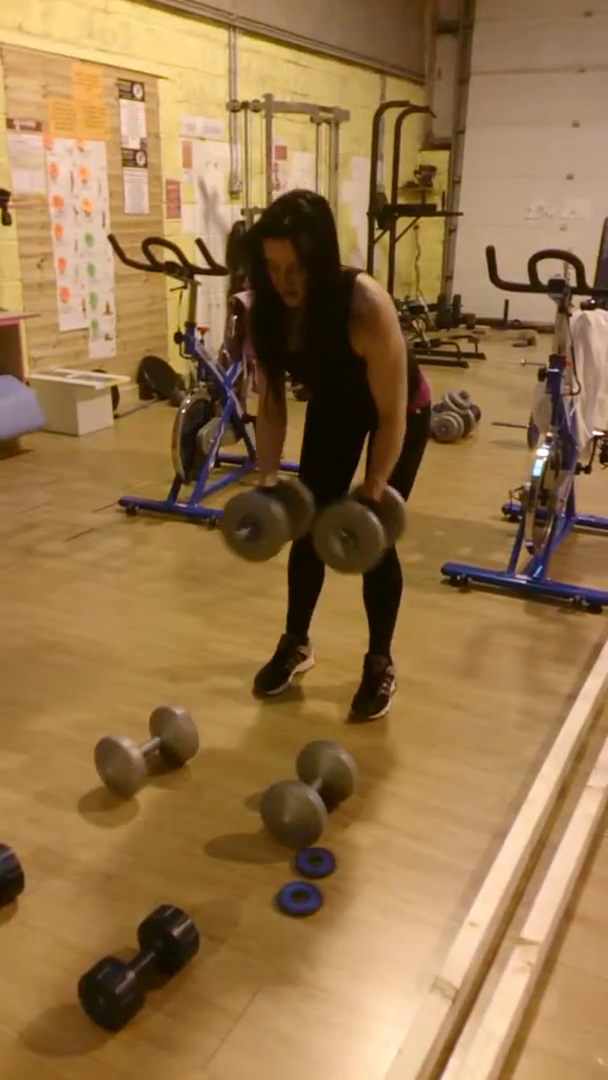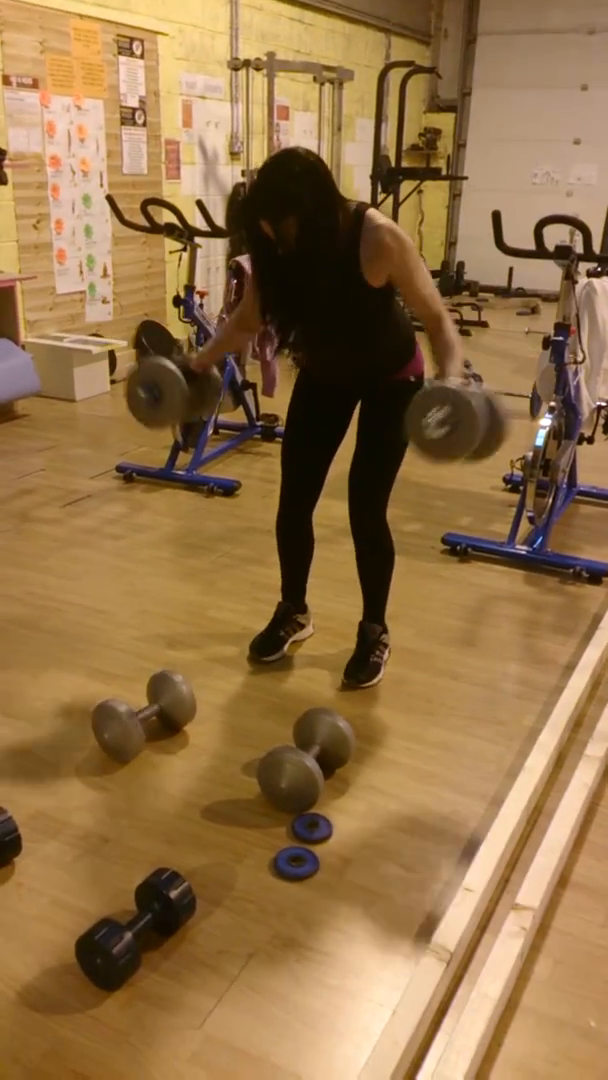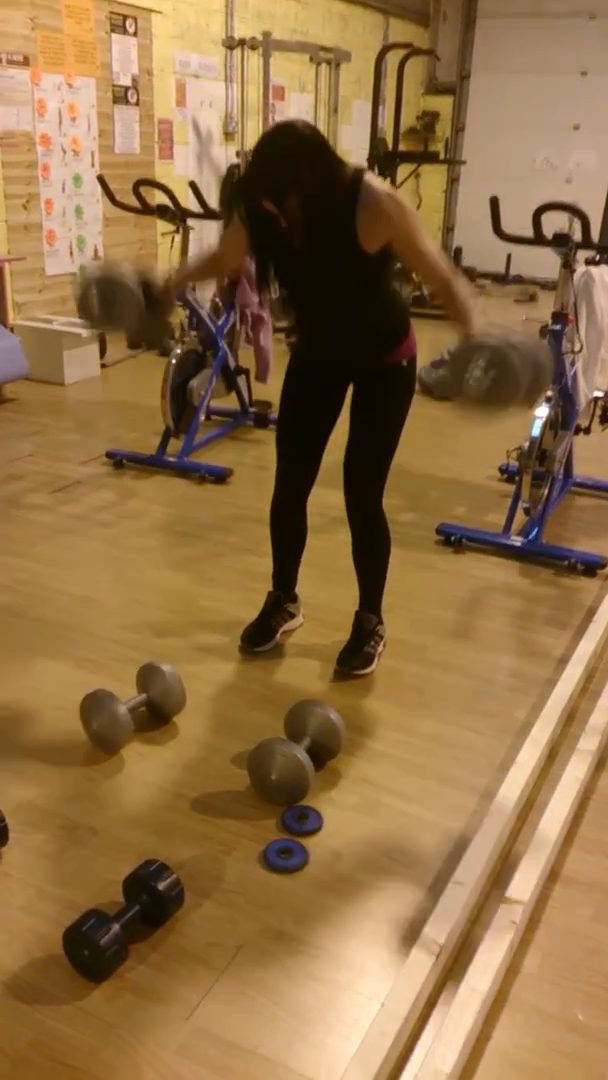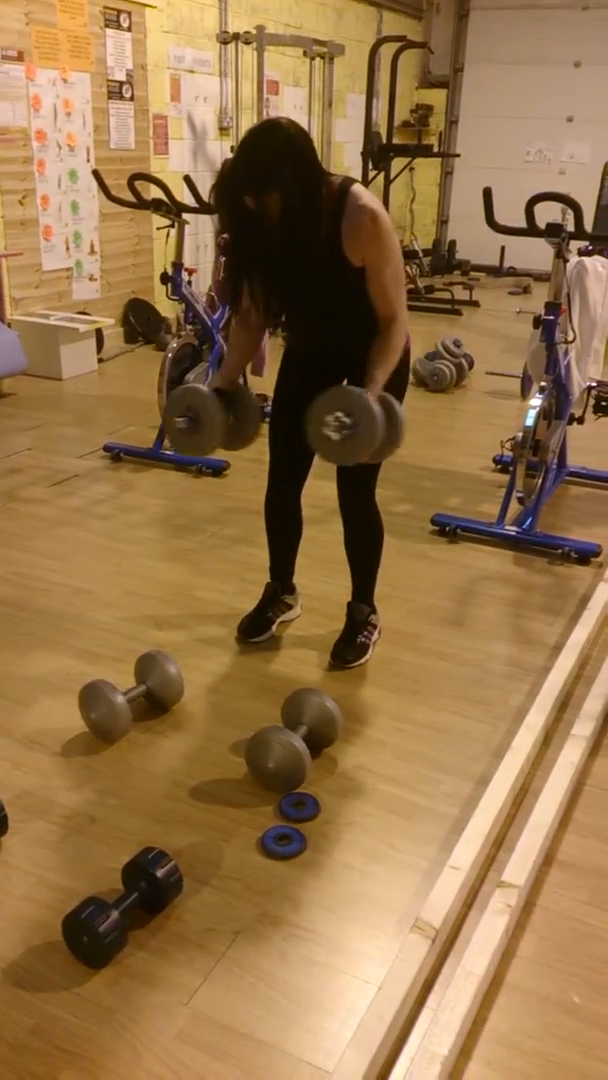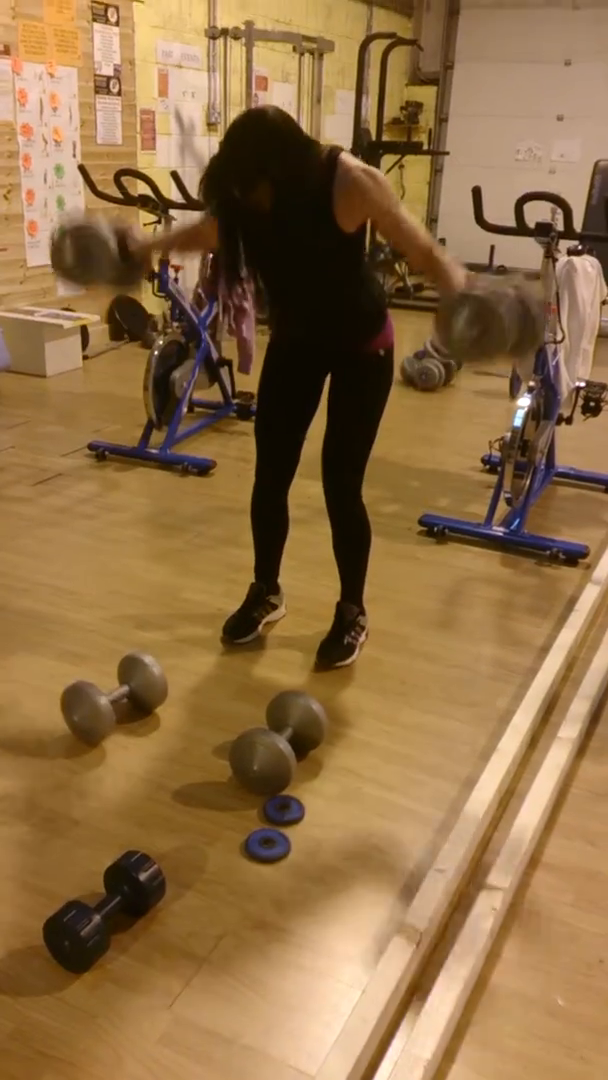
dt=1s
person 1, frame 1
left shoulder: (367, 308)
right shoulder: (266, 307)
left elbow: (391, 413)
right elbow: (271, 396)
left wrist: (372, 495)
right wrist: (268, 474)
left hip: (399, 414)
right hip: (331, 413)
right knee: (308, 531)
left ankle: (380, 664)
right ankle: (295, 644)
person 1, frame 2
left shoulder: (377, 239)
right shoulder: (279, 244)
left elbow: (437, 319)
right elbow: (251, 314)
left wrist: (452, 382)
right wrist: (201, 360)
left hip: (389, 379)
right hip: (322, 375)
left knee: (366, 509)
right knee: (294, 500)
left ankle: (375, 632)
right ankle: (293, 611)
person 1, frame 3
left shoulder: (373, 204)
right shoulder: (267, 213)
left elbow: (441, 275)
right elbow: (224, 257)
left wrist: (475, 335)
right wrist: (169, 283)
left hip: (383, 361)
right hip: (315, 353)
left knee: (362, 494)
right knee: (289, 484)
left ankle: (370, 620)
right ankle: (283, 600)
person 1, frame 4
left shoulder: (362, 217)
right shoulder: (260, 221)
left elbow: (393, 319)
right elbow: (252, 312)
left wrist: (370, 395)
right wrist: (225, 381)
left hip: (370, 358)
right hip: (307, 355)
left knee: (354, 490)
right knee: (282, 480)
left ankle: (363, 611)
right ankle: (280, 592)
person 1, frame 5
left shoulder: (349, 180)
right shoulder: (247, 195)
left elbow: (422, 249)
right elbow: (210, 233)
left wrist: (464, 294)
right wrist: (145, 246)
left hip: (360, 348)
right hip: (292, 342)
left knee: (341, 483)
right knee: (270, 474)
left ankle: (352, 611)
right ankle: (265, 592)
